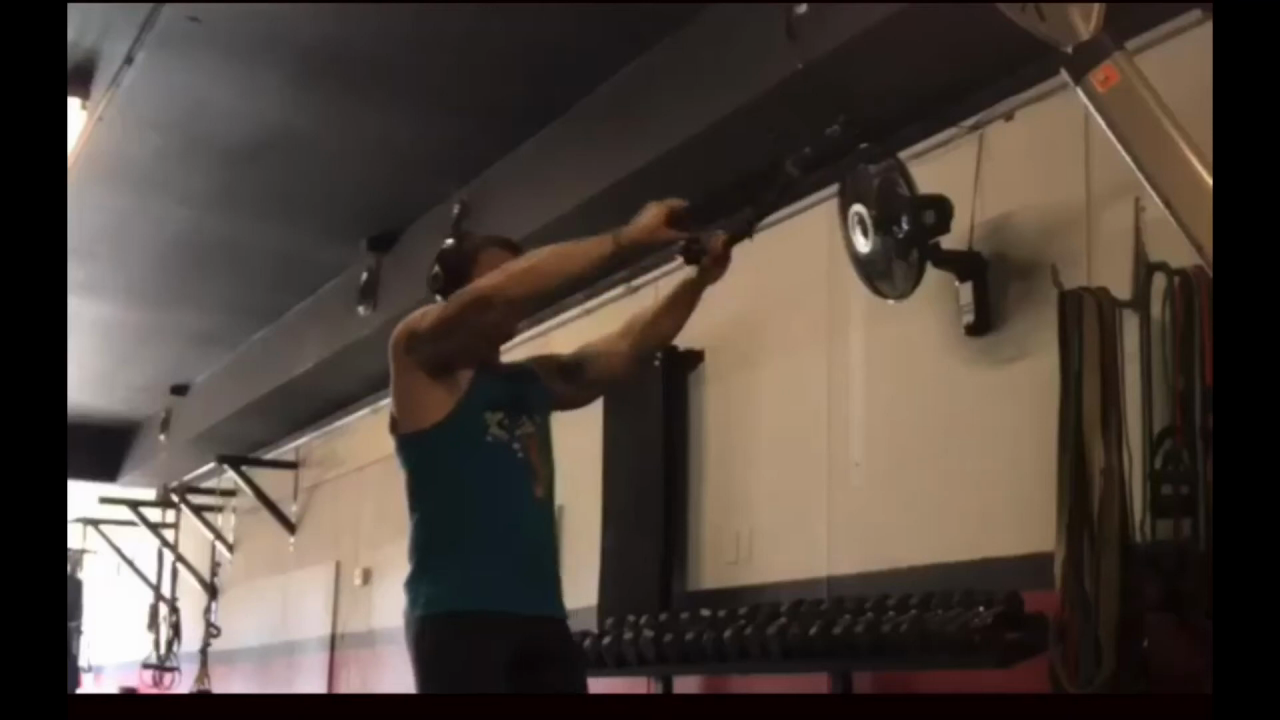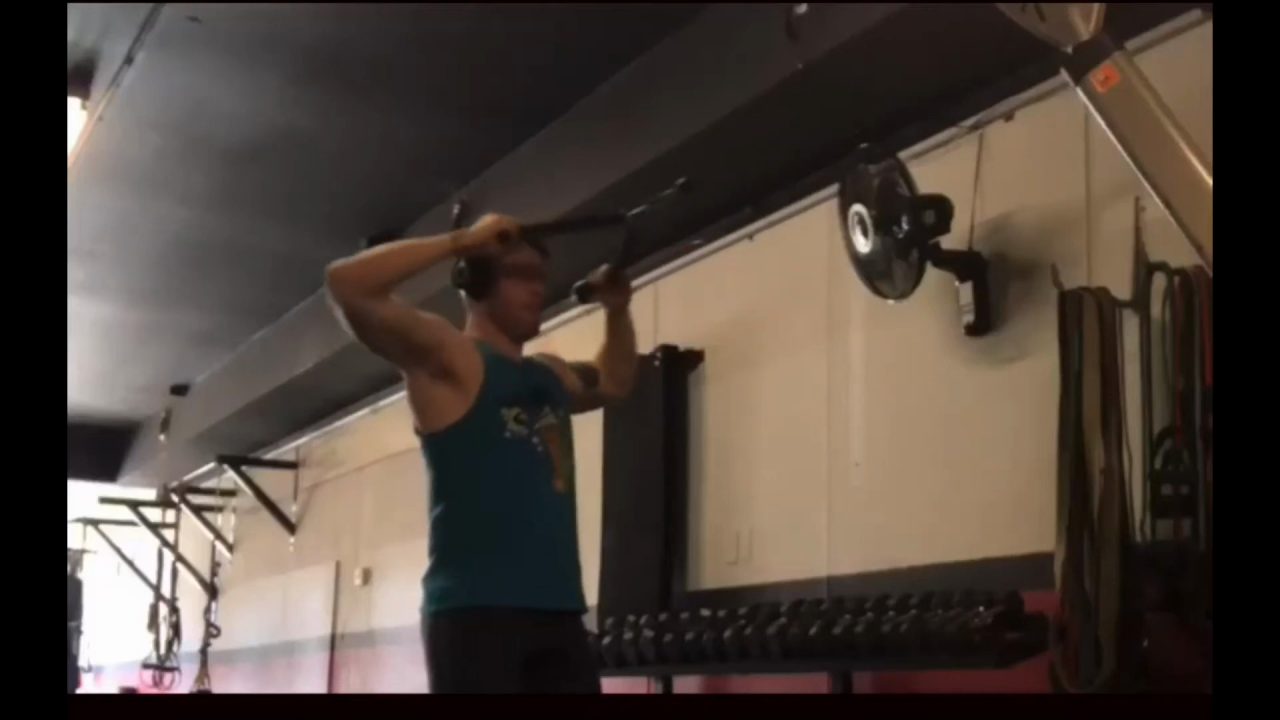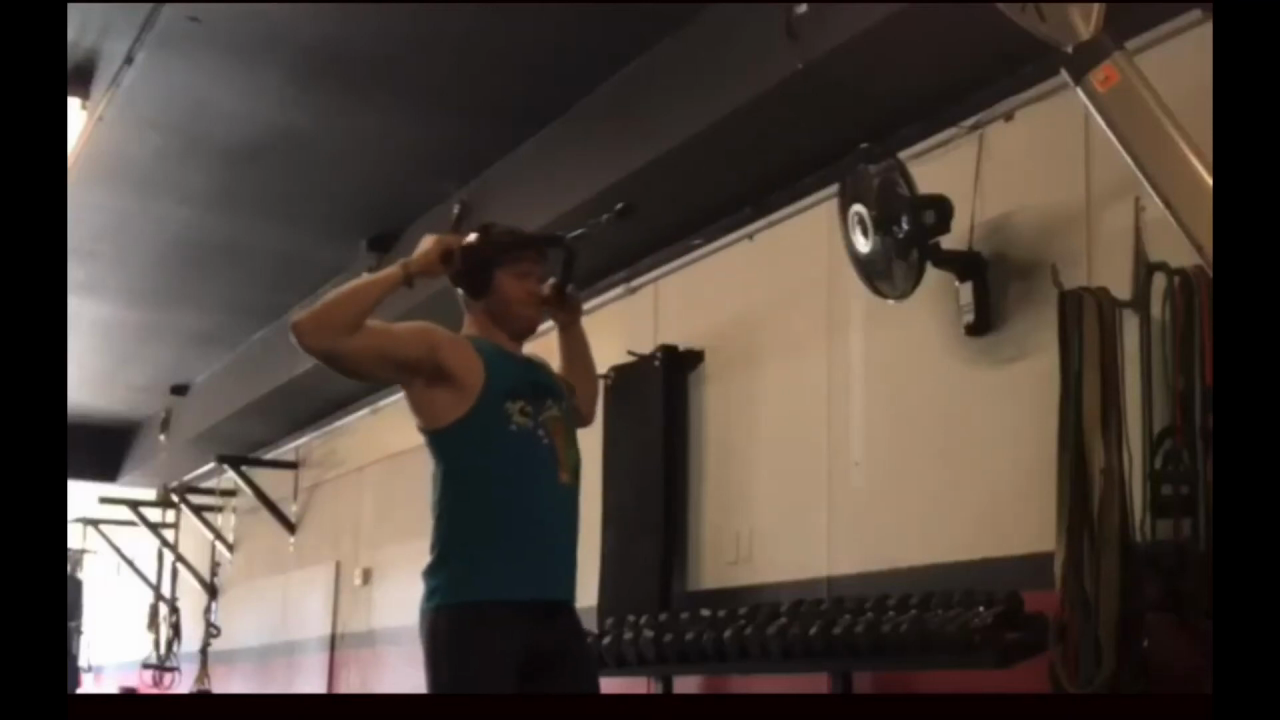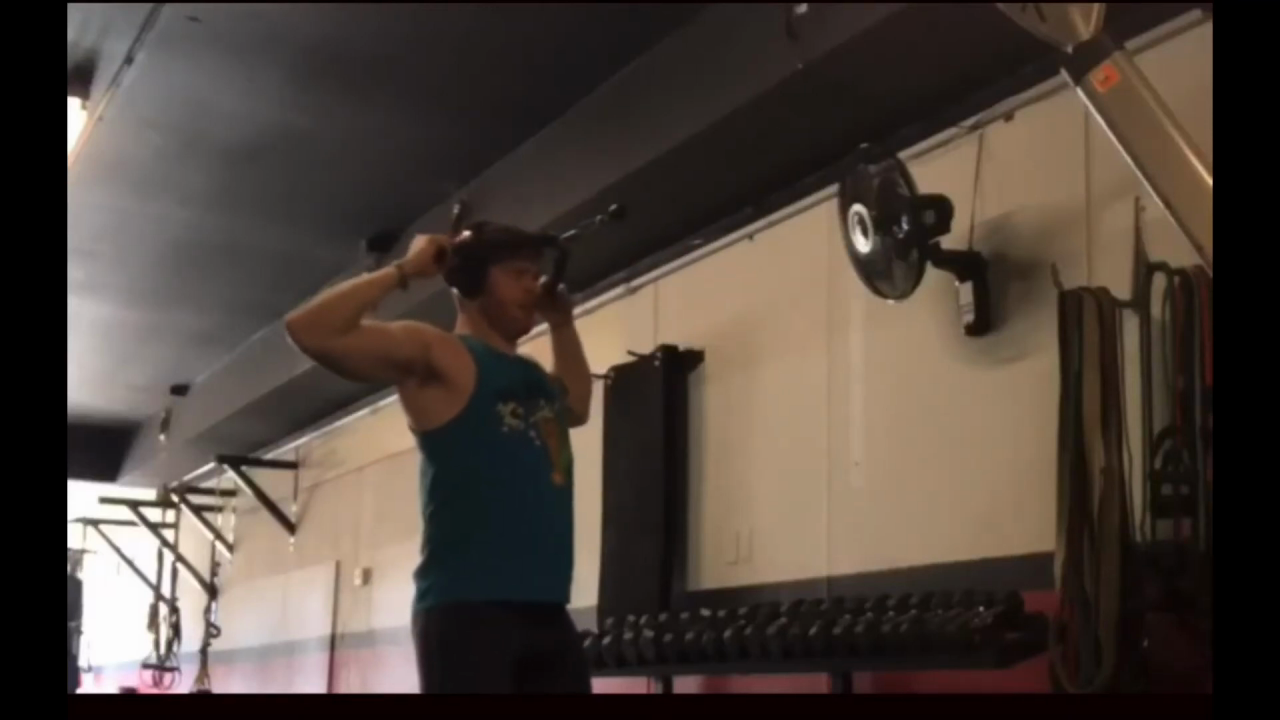
dt=0.5s
person 1, frame 1
left shoulder: (533, 381)
right shoulder: (427, 361)
left elbow: (631, 346)
right elbow: (492, 294)
left wrist: (699, 279)
right wrist: (624, 238)
left hip: (539, 613)
right hip: (458, 613)
person 1, frame 2
left shoulder: (548, 374)
right shoulder: (443, 355)
left elbow: (616, 381)
right elbow: (347, 282)
left wrist: (616, 308)
right wrist: (464, 240)
left hip: (556, 609)
right hip: (474, 609)
person 1, frame 3
left shoulder: (539, 376)
right shoulder: (443, 355)
left elbow: (583, 407)
right elbow: (316, 332)
left wrist: (570, 323)
right wrist: (412, 268)
left hip: (551, 607)
right hip: (475, 605)
person 1, frame 4
left shoulder: (532, 376)
right shoulder: (436, 354)
left elbow: (577, 405)
right elbow: (309, 330)
left wrist: (561, 321)
right wrist: (406, 269)
left hip: (544, 611)
right hip: (468, 608)
